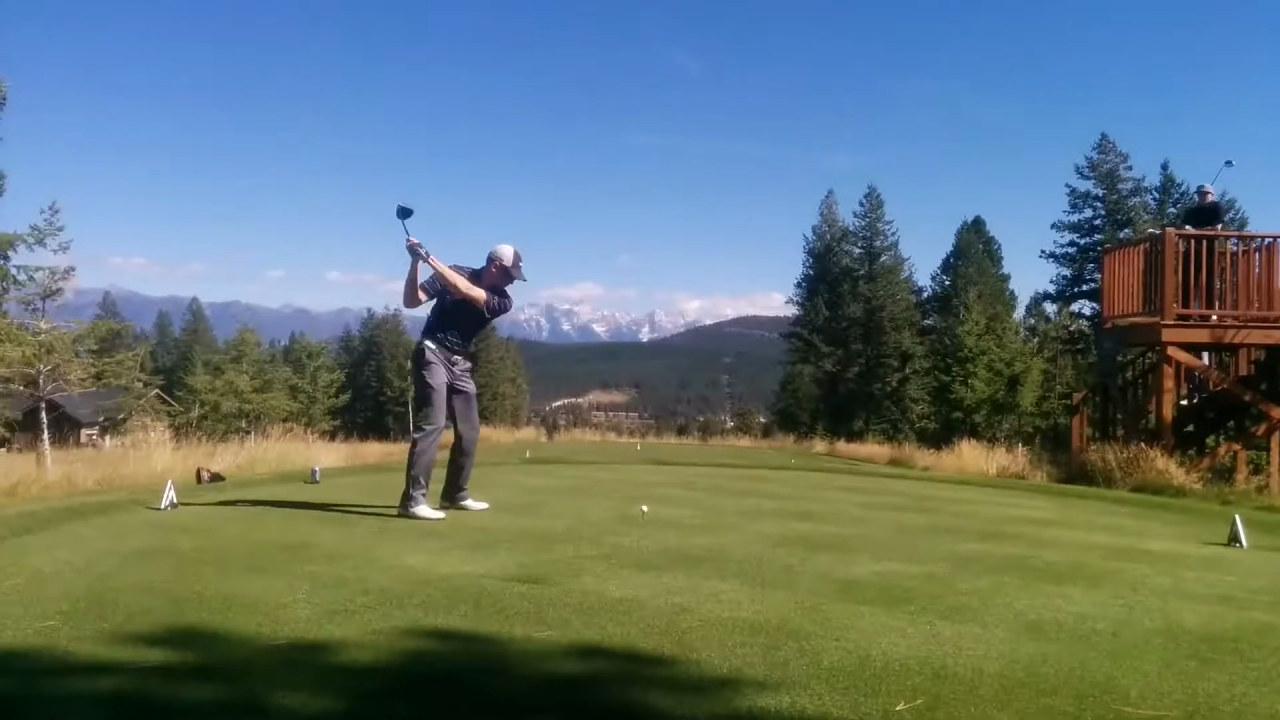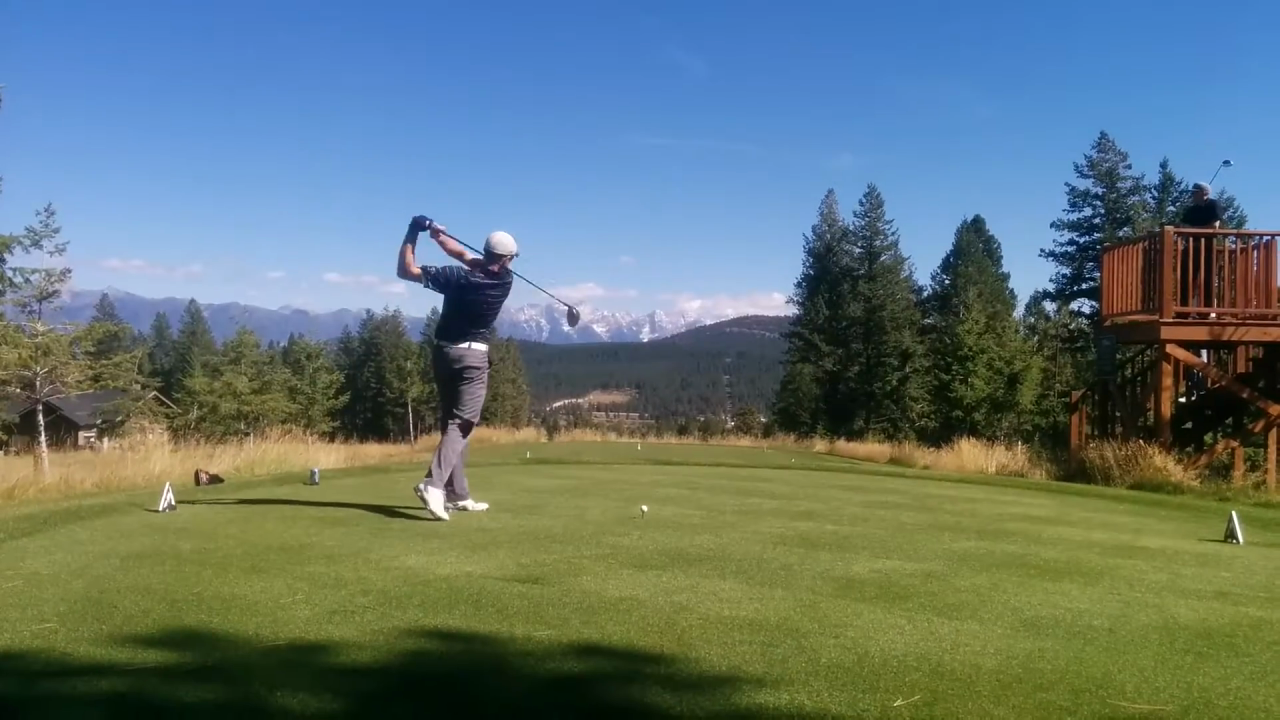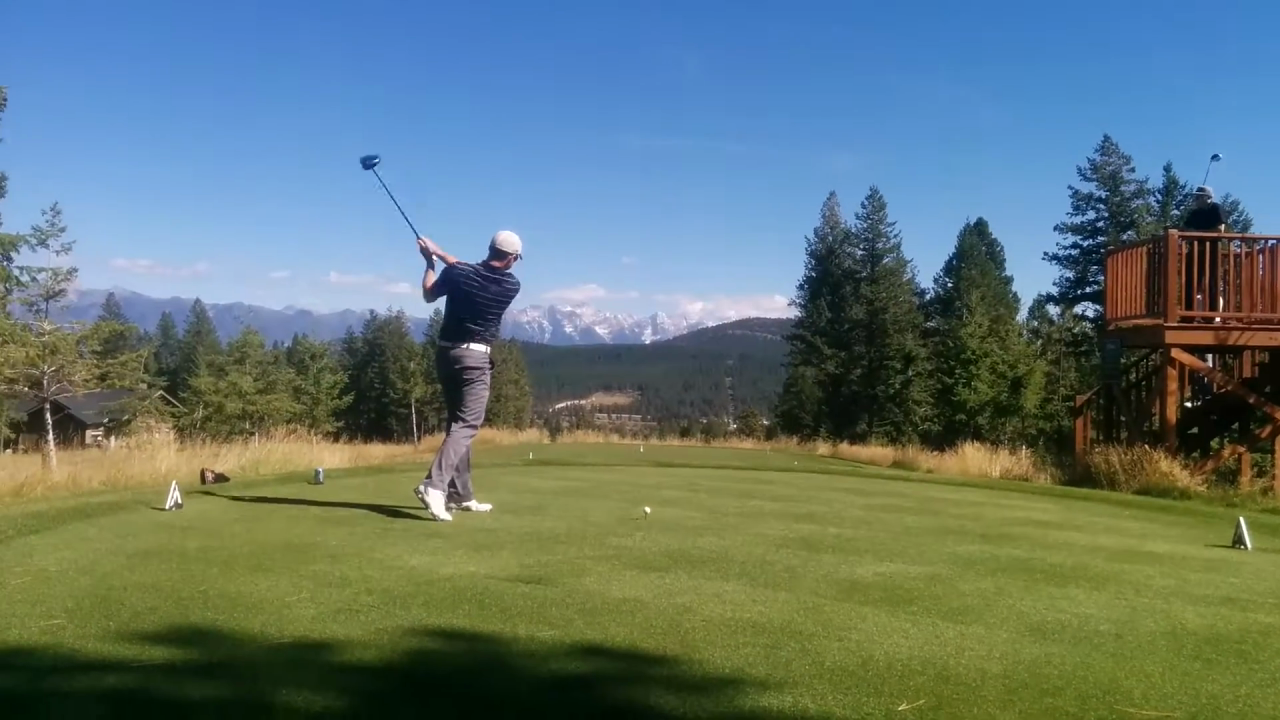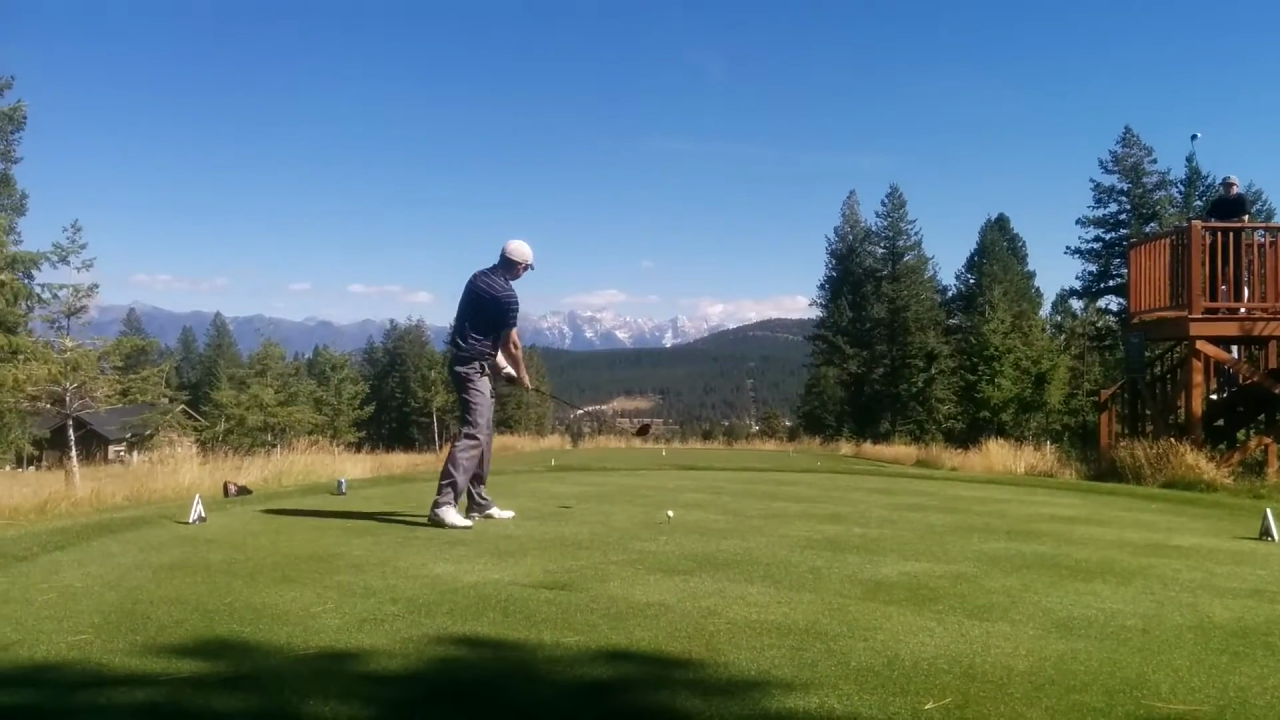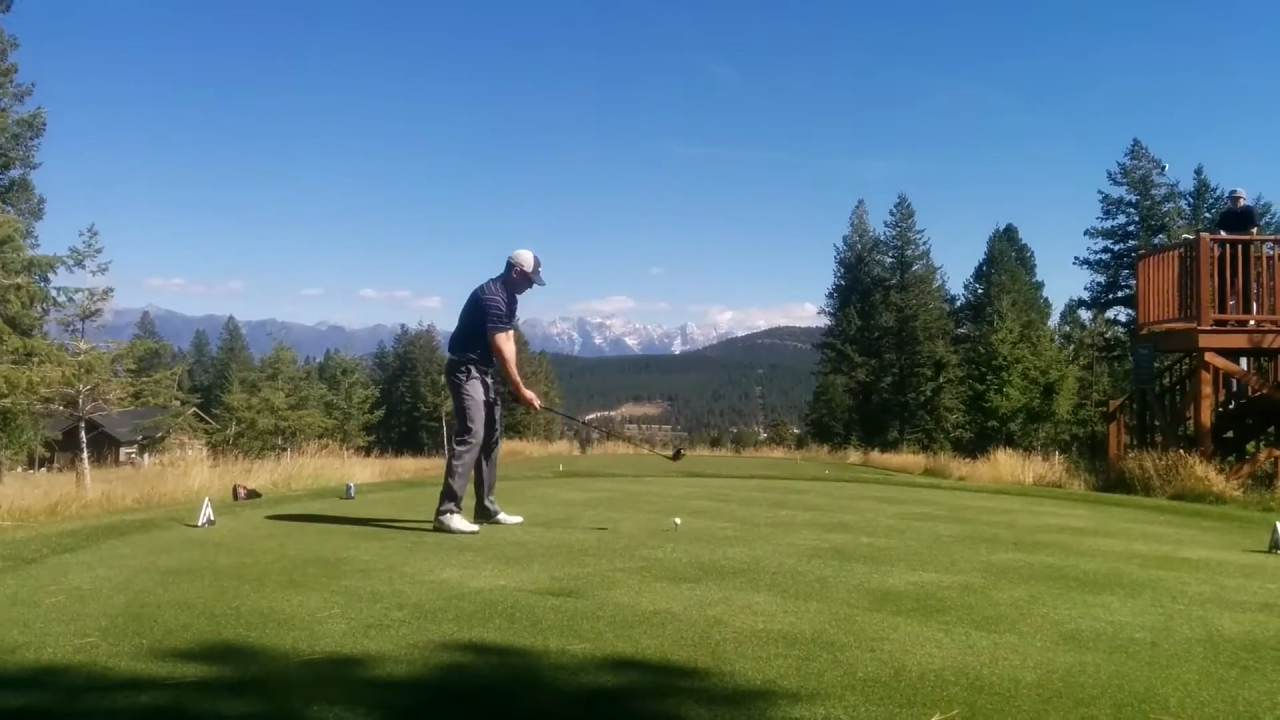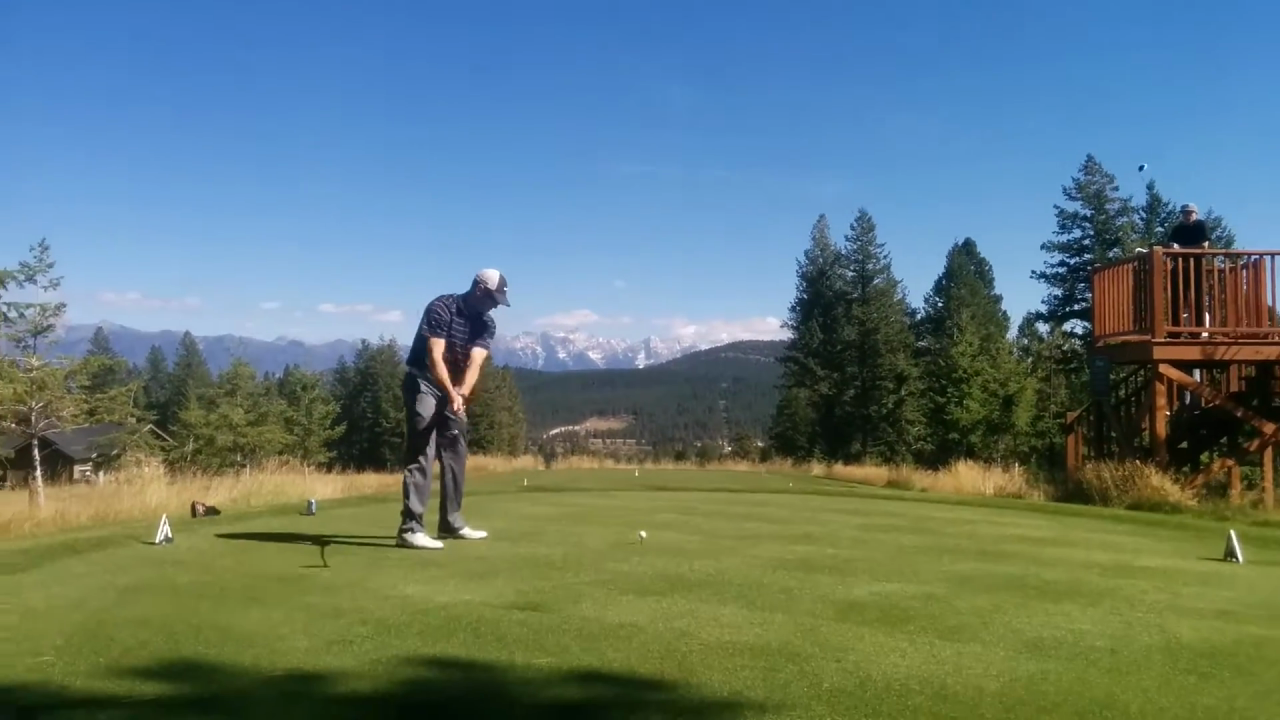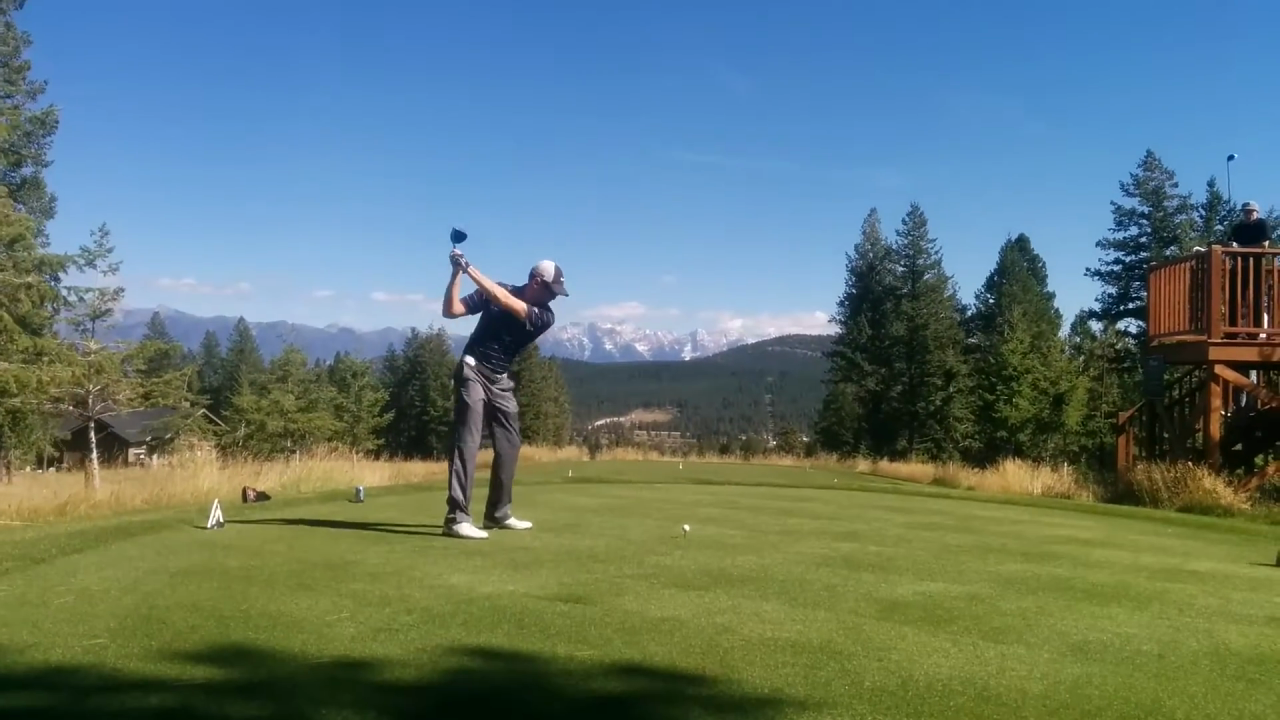
dt=0.5s
person 1, frame 1
left shoulder: (501, 301)
right shoulder: (454, 273)
left elbow: (465, 290)
right elbow: (411, 301)
left wrist: (431, 261)
right wrist: (416, 262)
left hip: (460, 363)
right hip: (432, 355)
left knee: (469, 430)
right knee: (431, 425)
left ankle: (455, 494)
right ankle: (413, 499)
person 1, frame 2
left shoulder: (456, 276)
right shoulder: (506, 280)
left elbow: (405, 271)
right elbow: (474, 262)
left wrist: (412, 233)
right wrist: (441, 235)
left hip: (443, 352)
right hip: (472, 357)
left knee: (451, 421)
right knee: (461, 424)
left ankle: (456, 494)
right ankle: (434, 484)
person 1, frame 3
left shoulder: (456, 273)
right shoulder: (512, 285)
left elbow: (429, 295)
left wrist: (429, 259)
right wrist: (438, 252)
left hip: (447, 354)
right hip: (475, 357)
left knee: (458, 423)
right knee: (466, 425)
left ankle: (460, 494)
right ankle: (434, 485)
person 1, frame 4
left shoulder: (480, 278)
right shoulder: (507, 295)
right elbow: (512, 343)
left wrist: (501, 364)
right wrist: (521, 374)
left hip: (470, 363)
right hip: (473, 366)
left knee: (482, 433)
right knee: (473, 433)
left ankle: (479, 503)
right ankle: (444, 503)
person 1, frame 5
left shoulder: (508, 298)
right shoulder: (491, 297)
left elbow: (509, 344)
right elbow: (500, 351)
left wrist: (516, 386)
right wrist: (521, 389)
left hip: (482, 372)
right hip: (466, 370)
left knee: (490, 439)
right knee: (471, 435)
left ankle: (486, 508)
right ankle: (447, 511)
person 1, frame 6
left shoulder: (486, 325)
right shoulder: (442, 307)
left elbow: (474, 363)
right elbow: (435, 357)
left wrist: (461, 395)
right wrist: (450, 393)
left hip: (450, 390)
right hip: (422, 385)
left knee: (456, 454)
right knee: (422, 455)
left ankle: (451, 523)
right ankle: (411, 528)
person 1, frame 7
left shoulder: (544, 316)
right shoulder: (497, 291)
left elbow: (506, 302)
right elbow: (450, 311)
left wrist: (471, 271)
right wrist: (457, 273)
left hip: (501, 380)
right hip: (473, 372)
left knee: (508, 447)
right knee: (467, 444)
left ankle: (498, 513)
right ankle: (457, 518)
